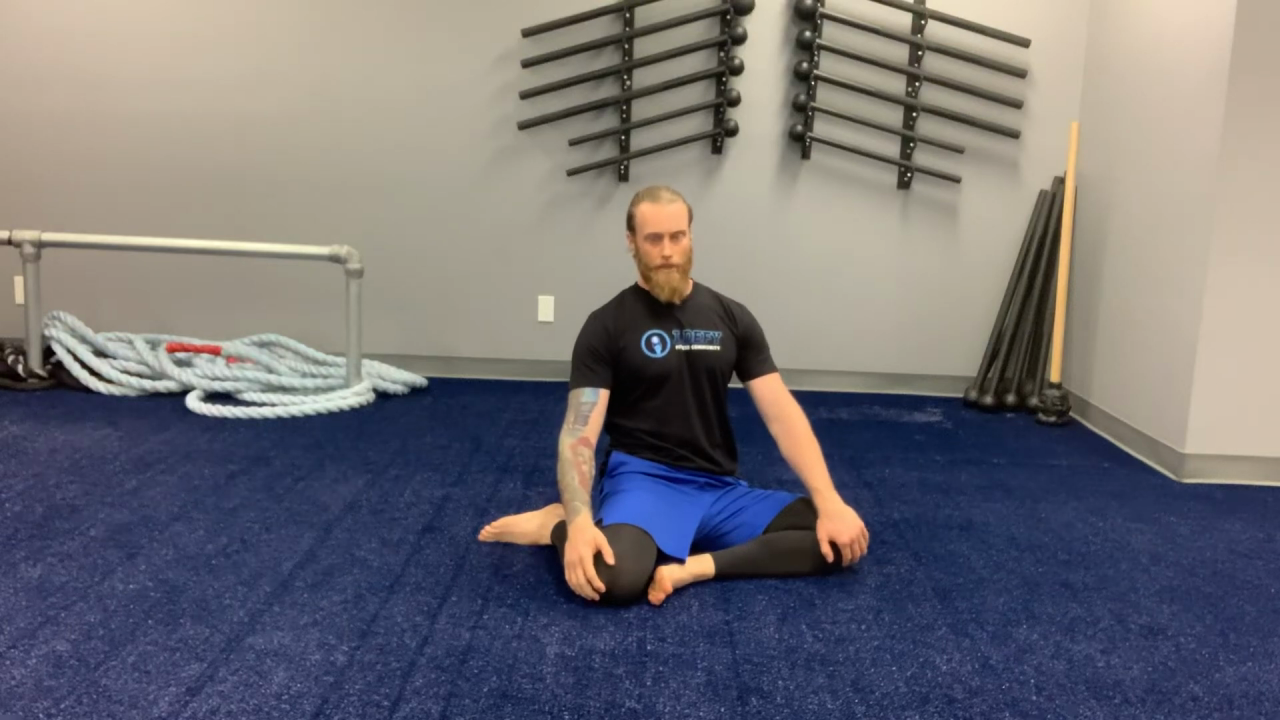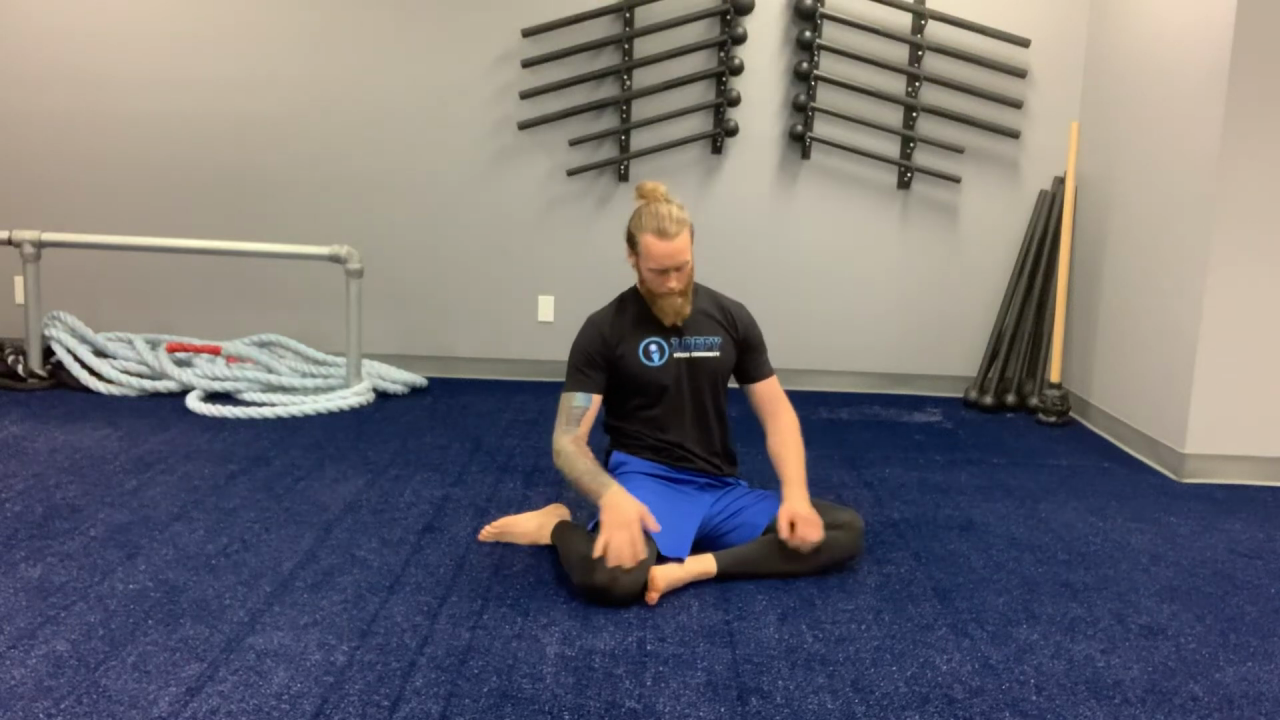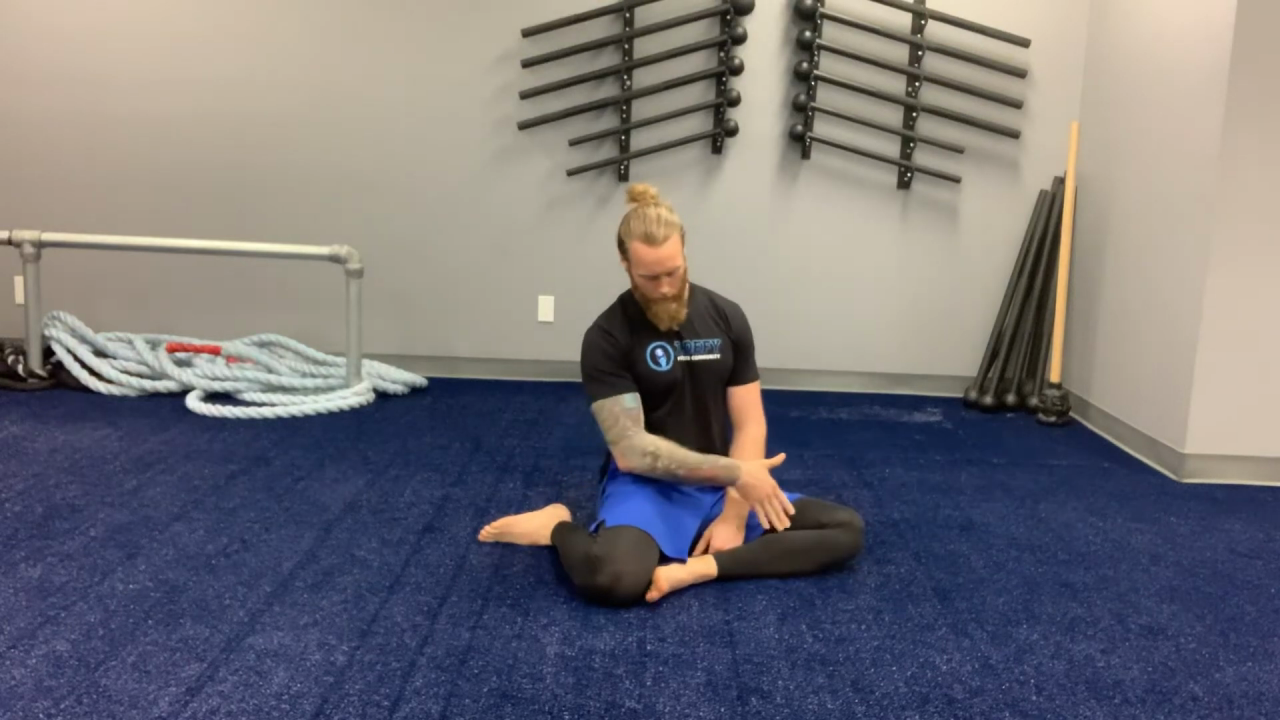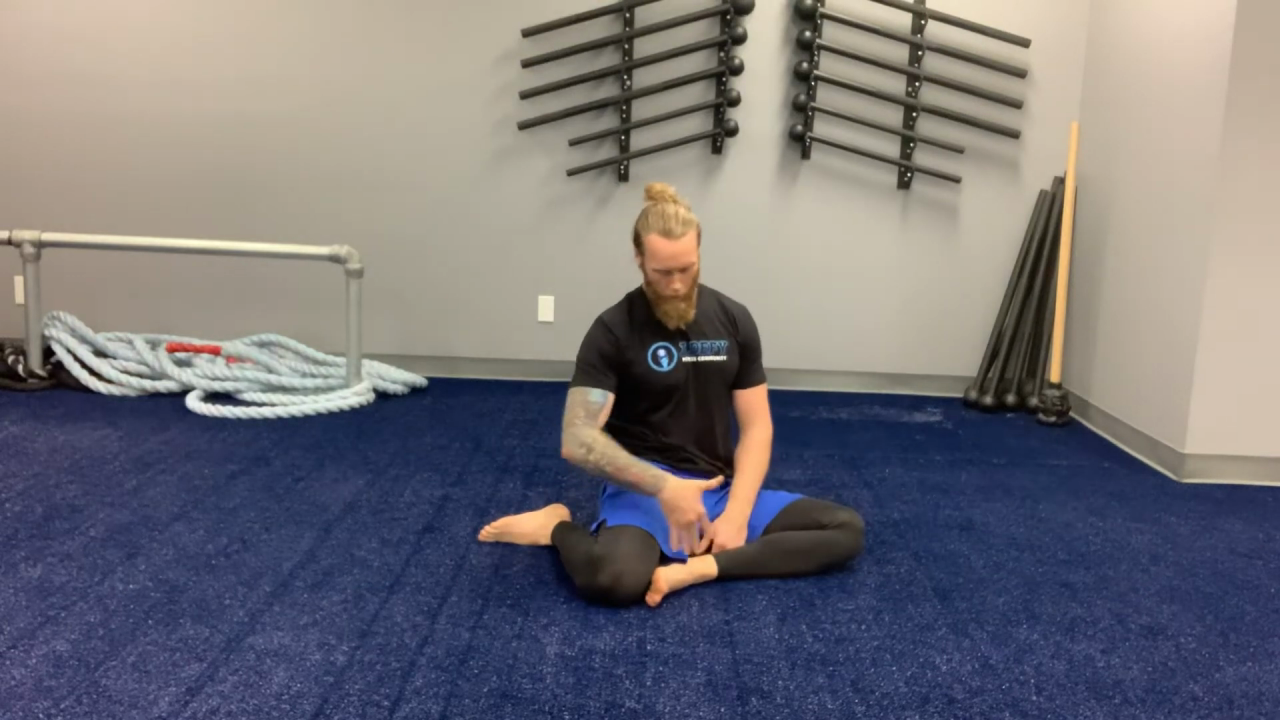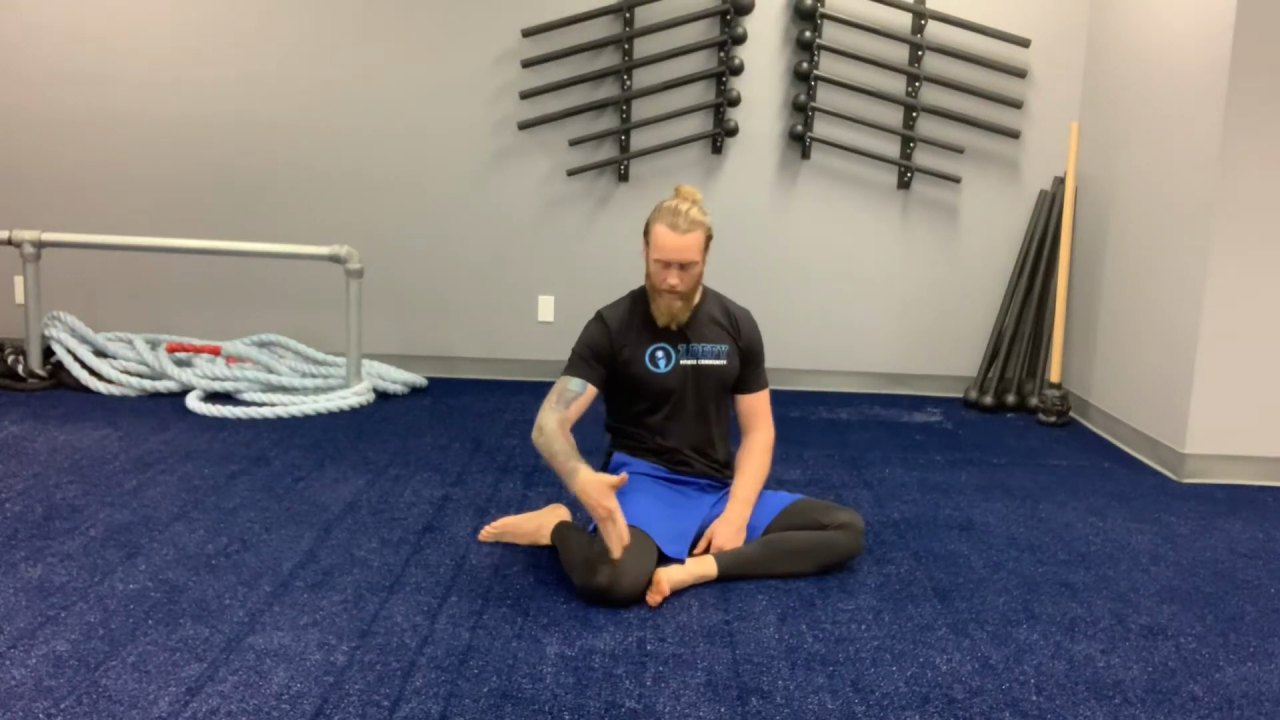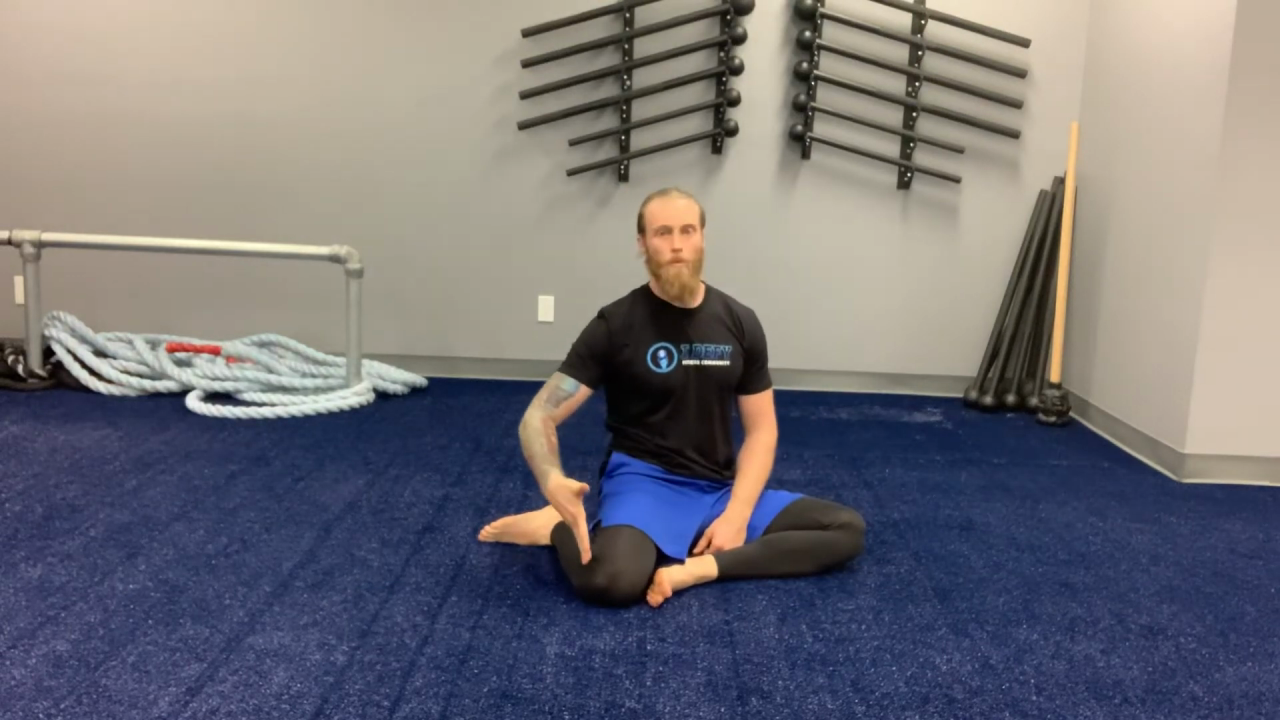
dt=0.4s
person 1, frame 1
left shoulder: (731, 317)
right shoulder: (607, 325)
left elbow: (782, 414)
right elbow: (579, 434)
left wrist: (830, 501)
right wrist: (579, 523)
left hip: (720, 489)
right hip: (643, 480)
left knee: (841, 541)
right knee: (615, 577)
left ankle: (695, 566)
right ankle: (556, 525)
person 1, frame 2
left shoulder: (731, 317)
right shoulder: (605, 330)
left elbow: (777, 415)
right elbow: (568, 440)
left wrist: (795, 493)
right wrist: (610, 496)
left hip: (720, 489)
right hip: (643, 482)
left knee: (844, 531)
right knee: (613, 578)
left ankle: (693, 566)
right ankle: (556, 527)
person 1, frame 3
left shoulder: (726, 317)
right shoulder: (607, 337)
left elbow: (750, 425)
right elbow: (630, 451)
left wrist: (734, 512)
right wrist: (737, 473)
left hip: (719, 488)
right hip: (647, 487)
left knee: (846, 529)
right knee: (617, 578)
left ankle: (693, 569)
right ankle: (558, 527)
person 1, frame 4
left shoulder: (734, 320)
right shoulder: (612, 331)
left elbow: (756, 428)
right elbow: (577, 441)
left wrist: (736, 513)
right wrist: (665, 488)
left hip: (719, 491)
right hip: (645, 487)
left knee: (847, 530)
right knee: (616, 578)
left ankle: (693, 569)
right ankle: (556, 527)
person 1, frame 5
left shoulder: (737, 324)
right shoulder: (611, 326)
left elbow: (758, 432)
right elbow: (549, 424)
left wrist: (737, 515)
right wrist: (583, 480)
left hip: (720, 489)
right hip: (645, 484)
left knee: (847, 529)
right knee: (613, 578)
left ankle: (696, 568)
right ankle: (558, 526)
person 1, frame 6
left shoulder: (740, 322)
right shoulder: (614, 325)
left elbow: (761, 431)
right elbow: (539, 417)
left wrist: (737, 514)
right wrist: (553, 482)
left hip: (721, 489)
right hip: (644, 482)
left knee: (847, 529)
right knee: (612, 579)
left ankle: (696, 568)
right ankle: (555, 528)
